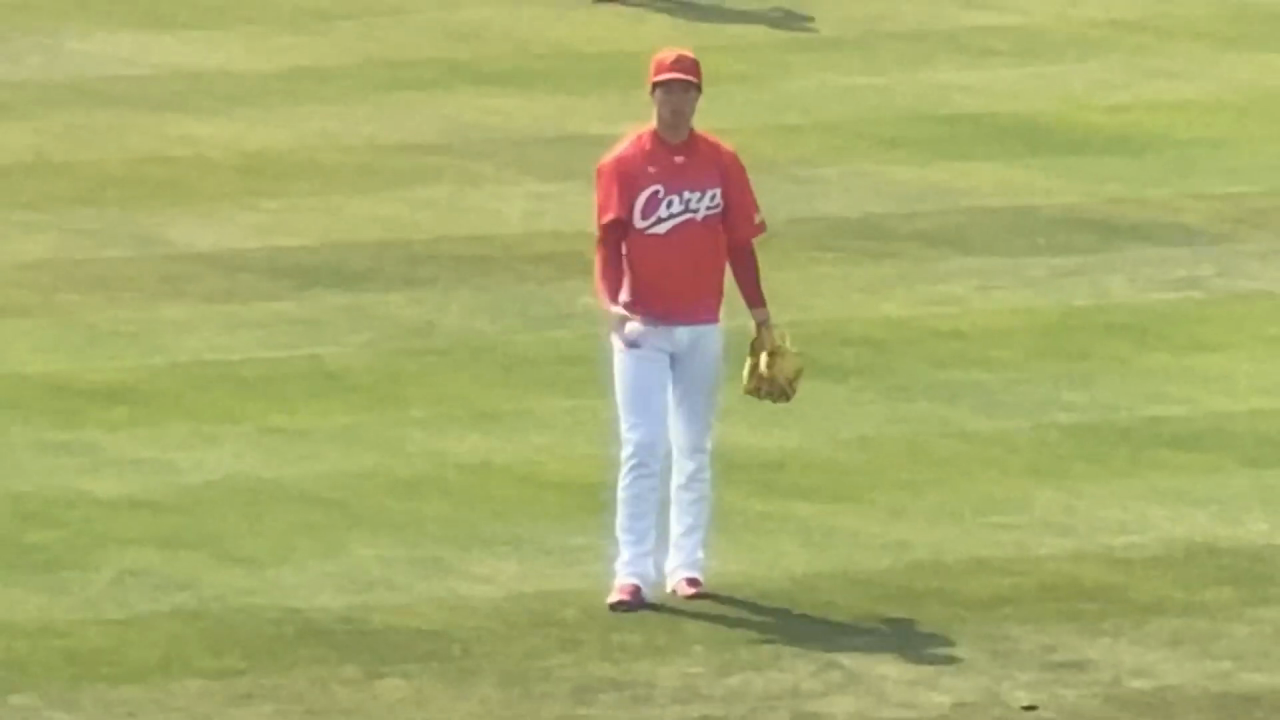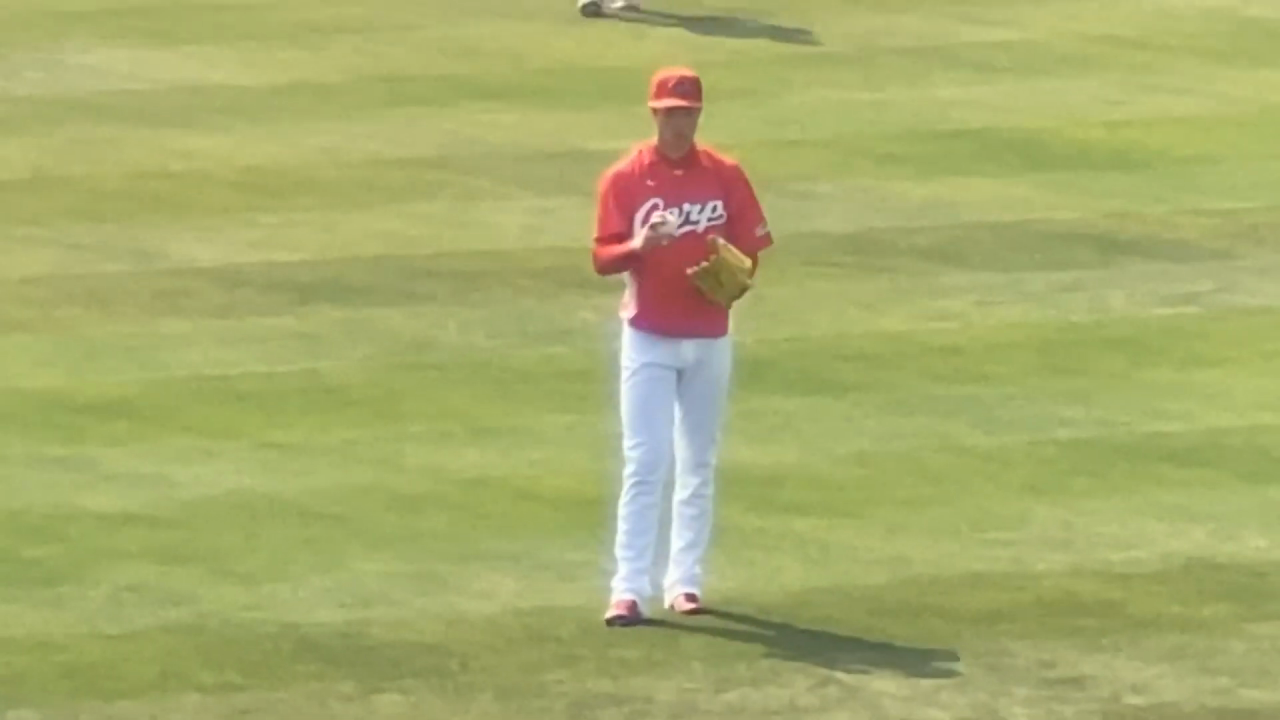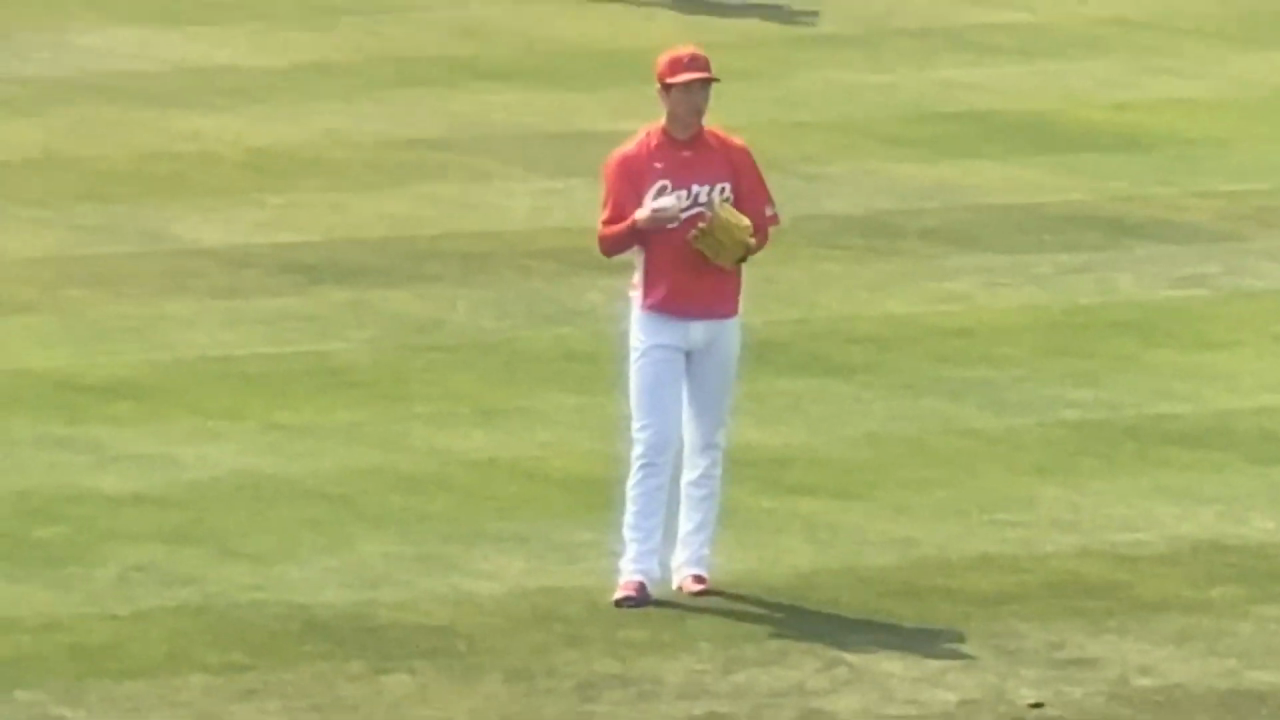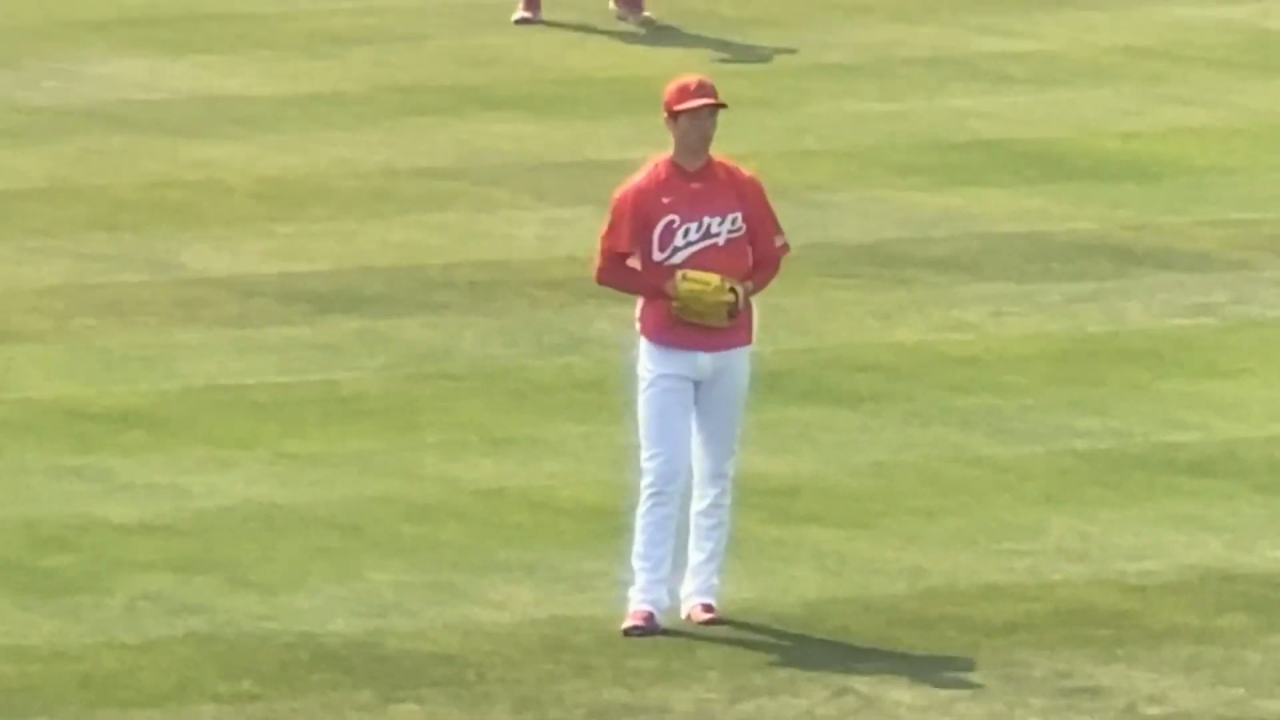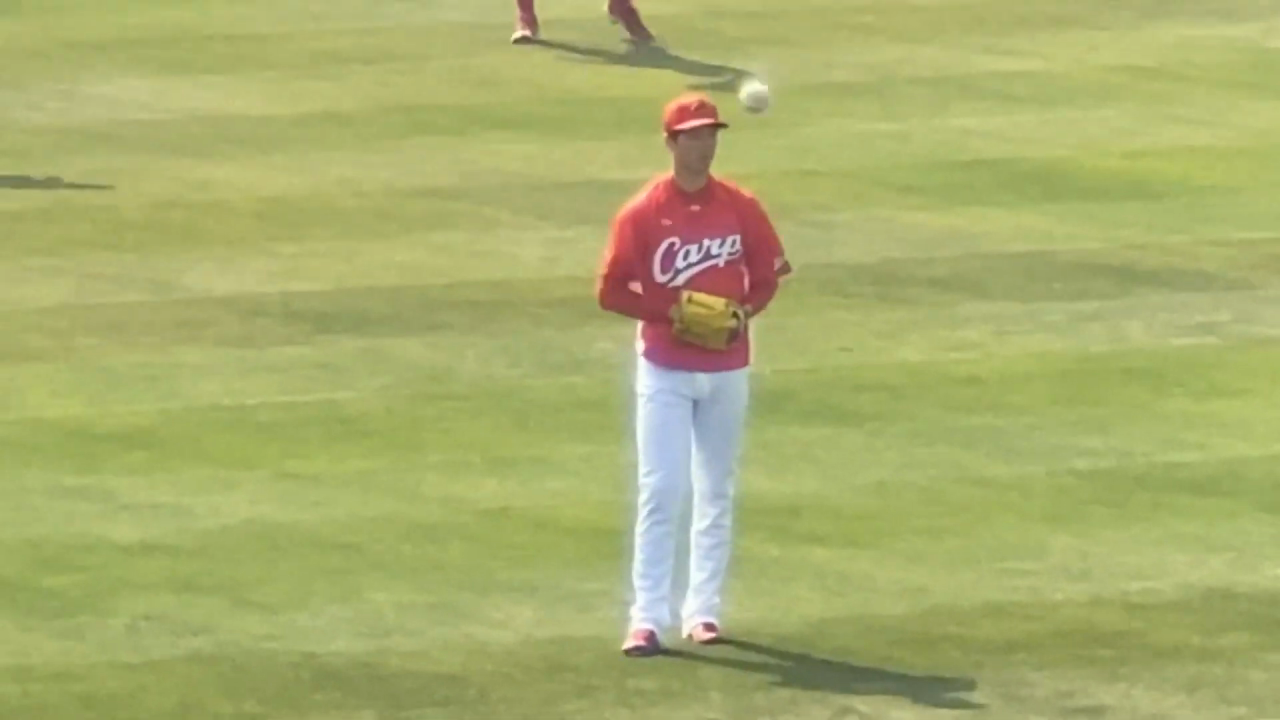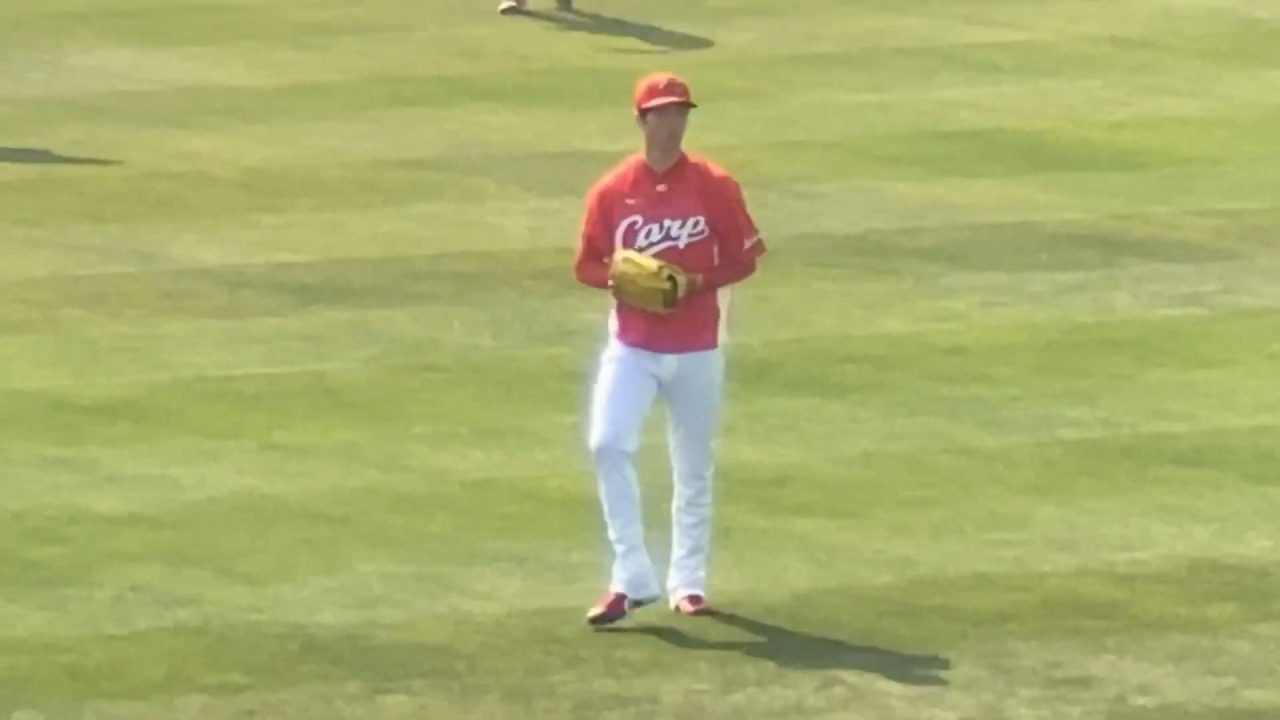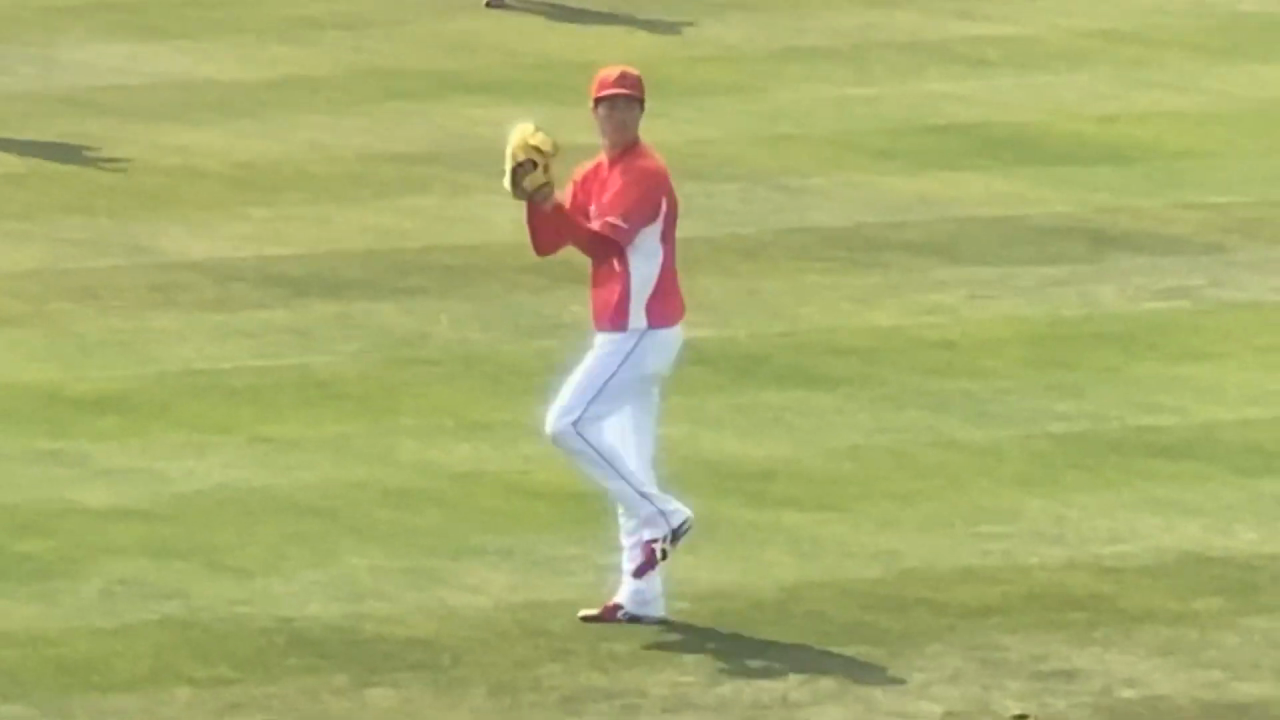
dt=0.5s
person 1, frame 1
left shoulder: (721, 161)
right shoulder: (622, 163)
left elbow: (740, 242)
right elbow: (609, 243)
left wrist: (760, 315)
right wrist: (612, 304)
left hip: (702, 326)
right hip: (642, 326)
left knee: (693, 450)
right knee: (642, 447)
left ankle: (685, 565)
right ankle: (632, 571)
person 1, frame 2
left shoulder: (726, 174)
right shoulder: (623, 178)
left elbow: (751, 251)
right elbow: (602, 260)
right wrist: (640, 244)
left hip: (710, 339)
right hip: (648, 339)
left knee: (698, 464)
right knee: (645, 462)
left ankle: (685, 581)
right ankle: (629, 587)
person 1, frame 3
left shoulder: (733, 154)
right shoulder: (630, 159)
left elbow: (760, 230)
right elbow: (608, 242)
right wrist: (642, 221)
left hip: (719, 319)
right hip: (657, 318)
left knee: (707, 444)
right knee: (653, 443)
left ankle: (692, 562)
right ankle: (637, 569)
person 1, frame 4
left shoulder: (742, 186)
right shoulder: (640, 192)
left elbow: (771, 257)
right elbow: (608, 269)
left wrist: (744, 289)
right wrist: (665, 287)
left hip: (730, 349)
right hip: (666, 351)
left knee: (716, 474)
right knee: (663, 473)
left ankle: (701, 592)
right ankle: (647, 599)
person 1, frame 5
left shoulder: (741, 206)
right shoulder: (641, 212)
left elbow: (767, 276)
right elbow: (611, 292)
left wrist: (744, 311)
right wrist: (672, 311)
left hip: (727, 370)
right hip: (665, 370)
left knee: (716, 493)
right knee: (661, 490)
left ankle: (703, 611)
right ankle: (648, 618)
person 1, frame 6
left shoulder: (714, 184)
right shoulder: (610, 190)
left elbow: (744, 259)
right elbow: (586, 266)
left wrist: (696, 280)
left hip: (697, 348)
right hip: (631, 346)
left knee: (693, 470)
right knee: (607, 446)
left ankle: (687, 581)
right ankle: (632, 577)
person 1, frame 7
left shoulder: (645, 173)
right shoulder: (590, 174)
left elbow: (602, 243)
right elbow: (546, 244)
left wrist: (553, 204)
right wrist: (535, 198)
left hip: (642, 329)
right hip: (618, 330)
left knee: (567, 425)
right knee: (627, 458)
left ankle: (661, 517)
right ankle: (641, 595)
